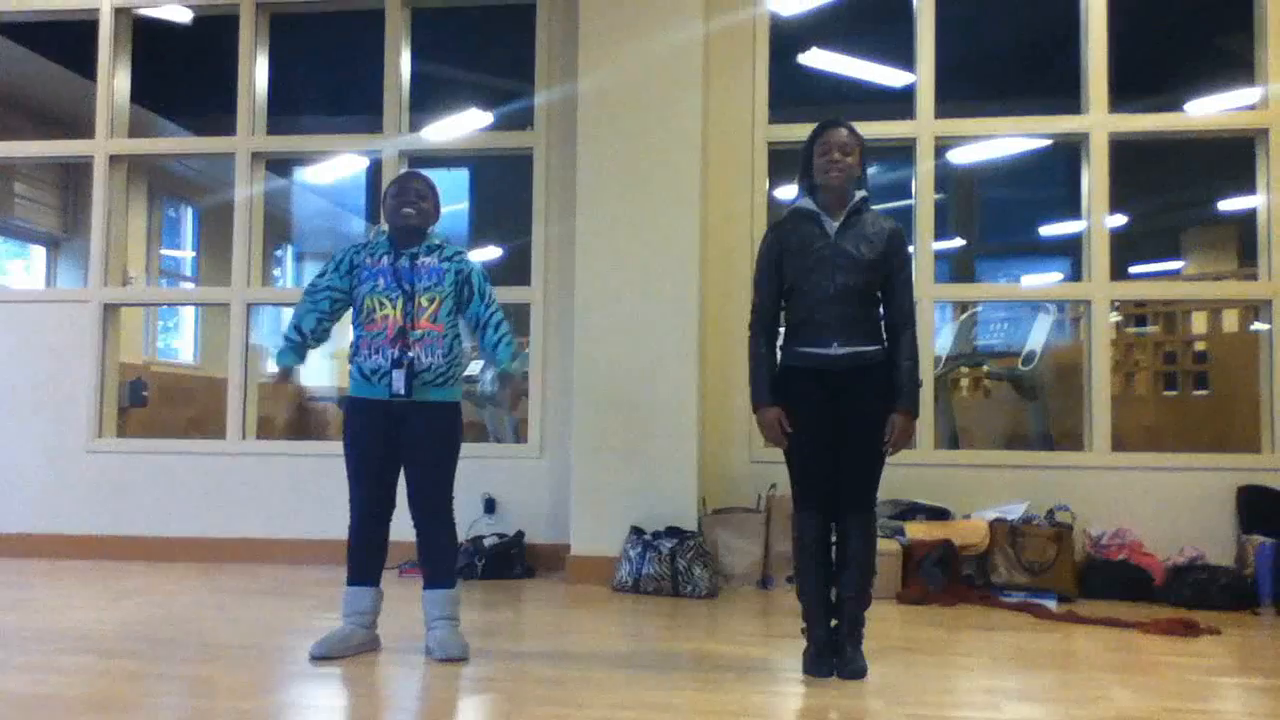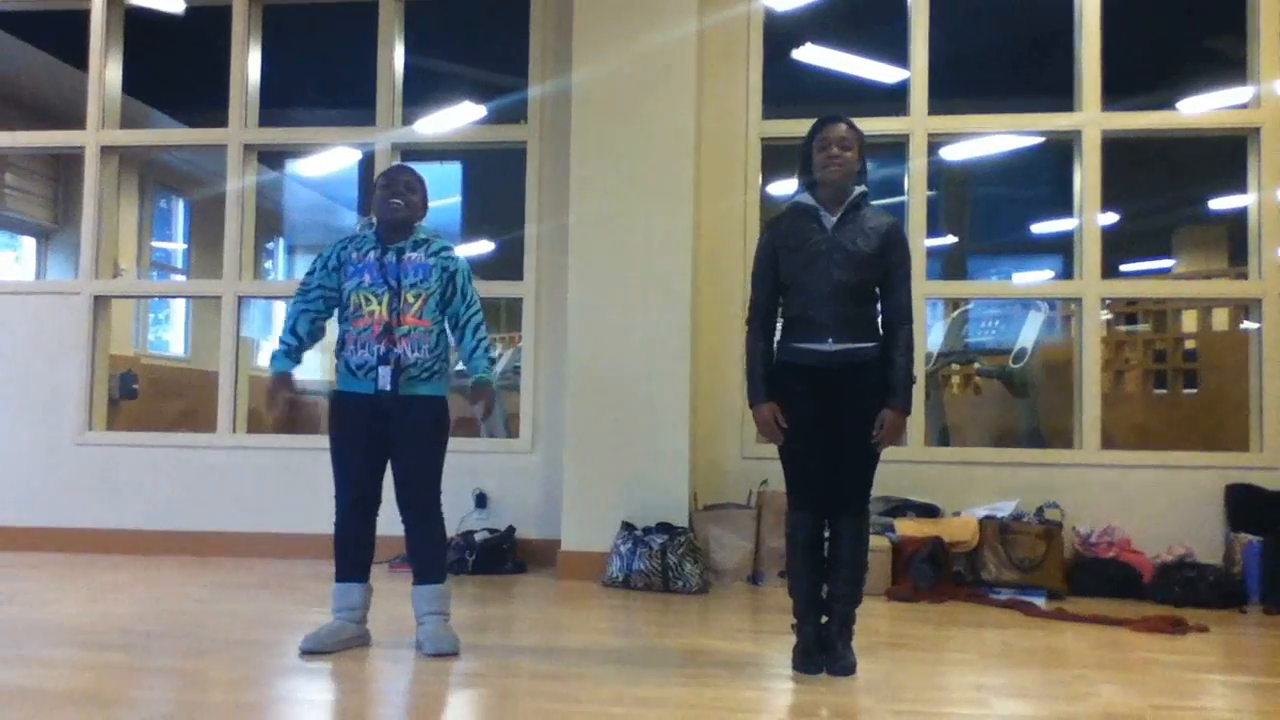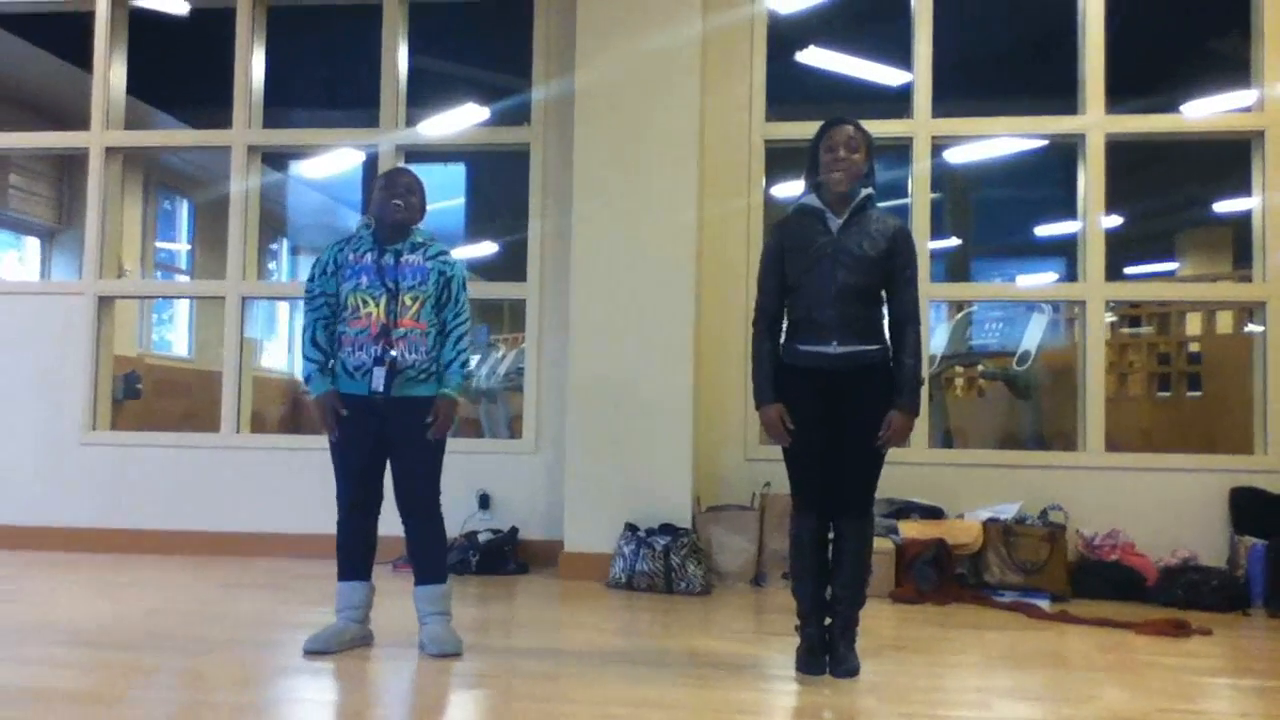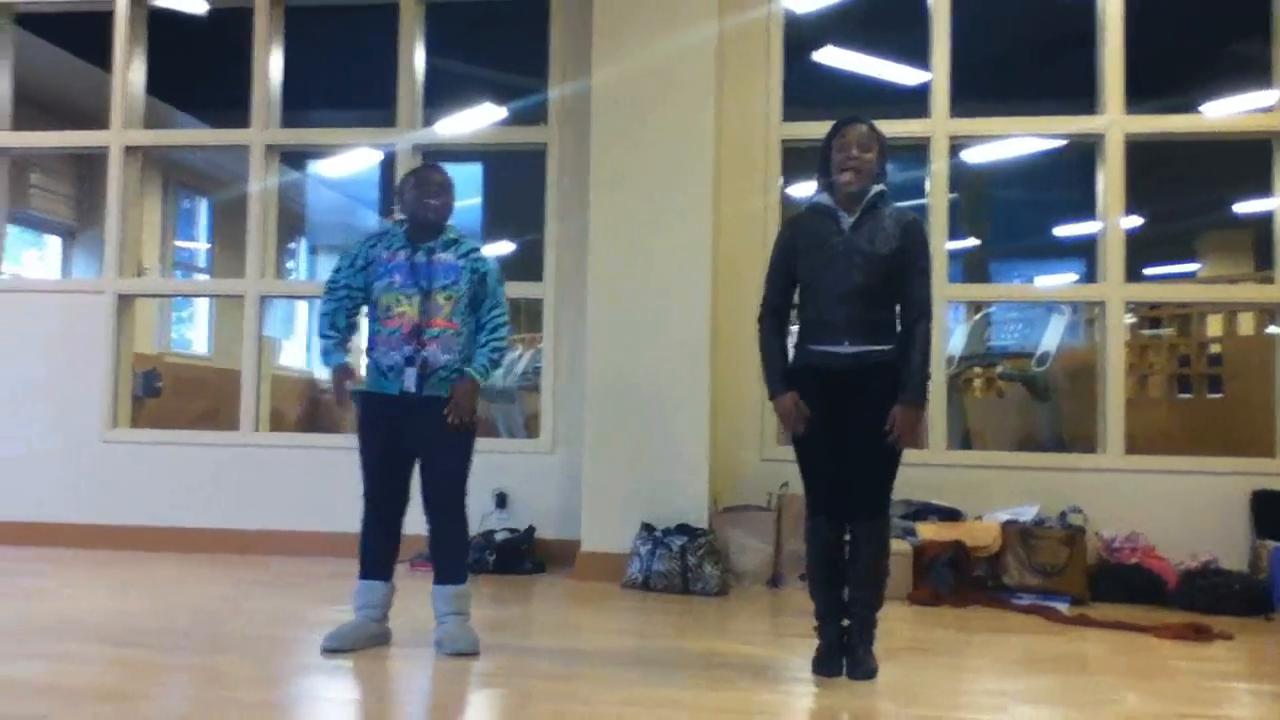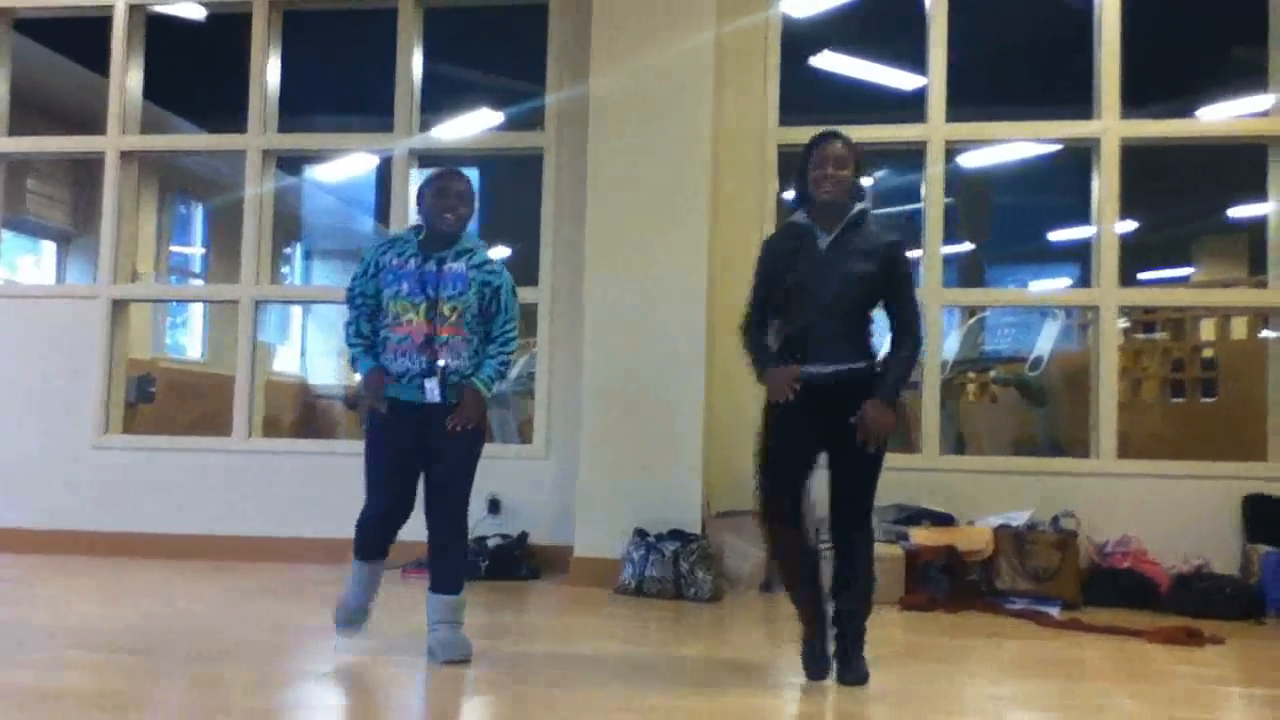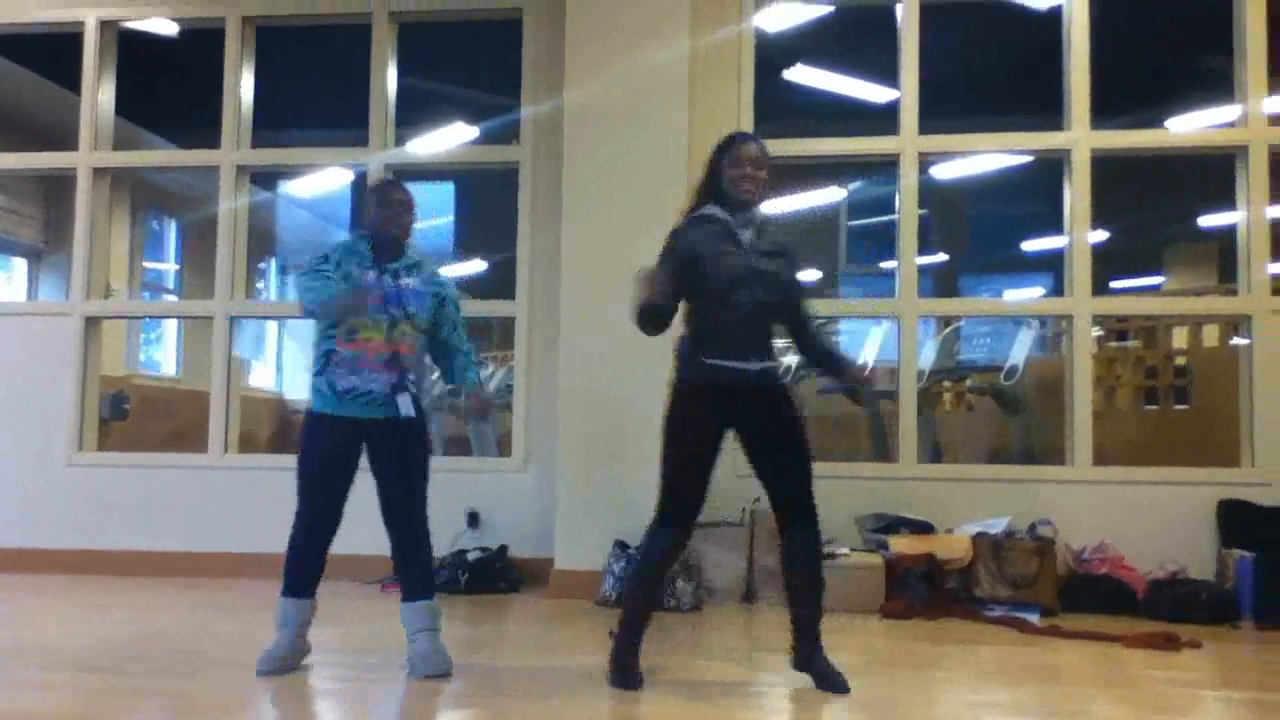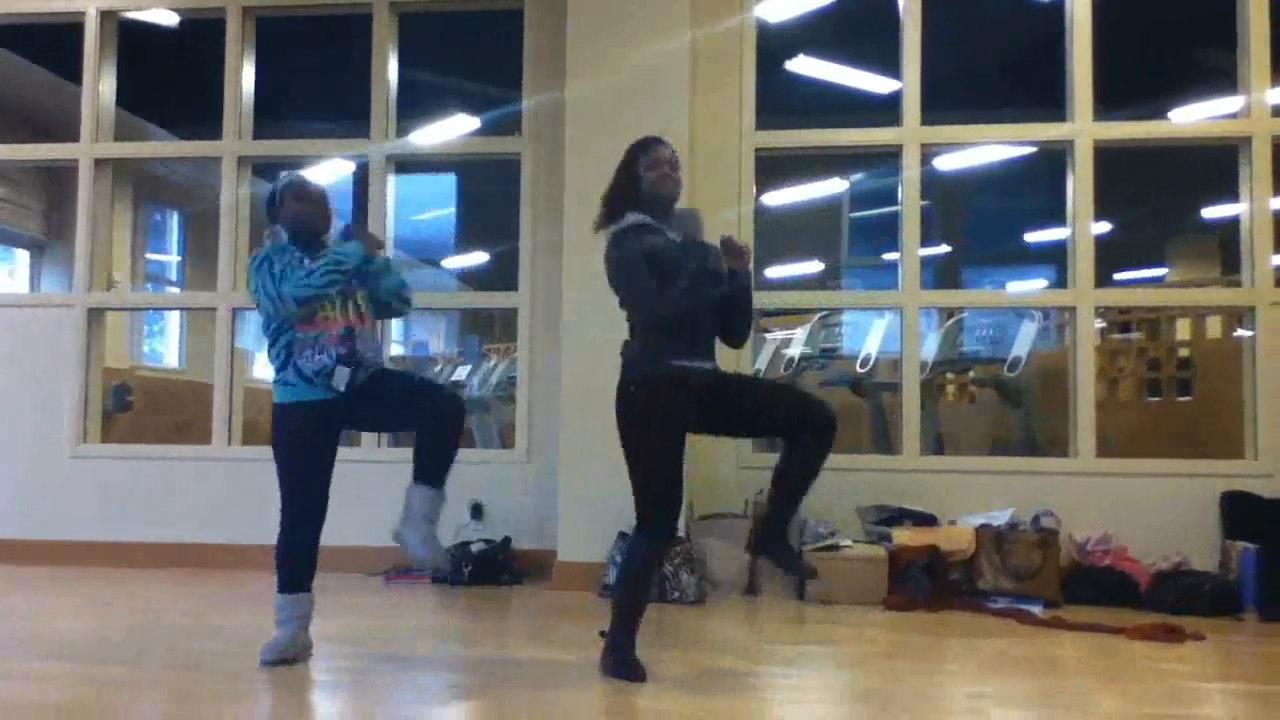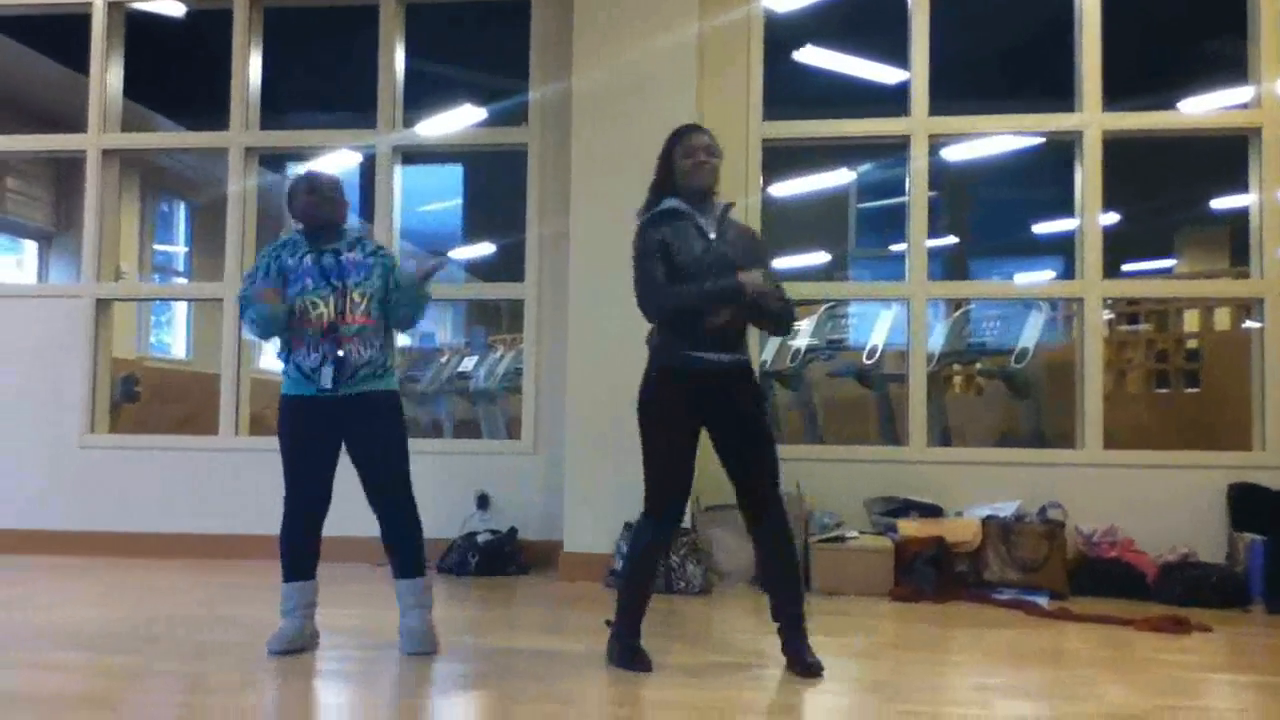
dt=0.4s
person 1, frame 1
left shoulder: (885, 233)
right shoulder: (783, 233)
left elbow: (902, 323)
right elbow: (763, 323)
left wrist: (906, 403)
right wrist: (764, 399)
left hip: (866, 382)
right hip: (803, 382)
left knee: (857, 510)
right knee: (811, 510)
left ankle: (850, 637)
right ankle: (817, 635)
person 1, frame 2
left shoulder: (884, 229)
right shoulder: (782, 228)
left elbow: (899, 320)
right elbow: (761, 317)
left wrist: (899, 399)
right wrist: (760, 394)
left hip: (861, 379)
right hip: (798, 378)
left knee: (850, 506)
right knee: (804, 506)
left ankle: (840, 634)
right ankle: (807, 632)
person 1, frame 3
left shoulder: (890, 232)
right shoulder: (787, 230)
left elbow: (906, 322)
right elbow: (766, 319)
left wrist: (906, 401)
right wrist: (765, 395)
left hip: (866, 381)
right hip: (802, 380)
left knee: (854, 509)
right knee: (809, 508)
left ankle: (844, 635)
right ankle: (810, 633)
person 1, frame 4
left shoulder: (904, 227)
right shoulder: (800, 228)
left elbow: (917, 317)
right elbow: (773, 314)
left wrist: (912, 396)
right wrist: (780, 386)
left hip: (878, 380)
right hip: (815, 380)
left knee: (869, 510)
right knee: (824, 509)
left ankle: (860, 637)
right ankle: (829, 635)
person 1, frame 5
left shoulder: (881, 247)
right shoulder: (781, 244)
left elbow: (907, 332)
right elbow: (755, 324)
left wrist: (886, 397)
right wrist: (768, 368)
left hip: (857, 395)
right hip: (795, 393)
left knee: (851, 521)
right knee: (778, 512)
left ankle: (850, 643)
right ankle: (813, 625)
person 1, frame 6
left shoulder: (775, 250)
right shoulder: (692, 237)
left elbow: (799, 329)
right elbow: (655, 322)
left wrist: (846, 371)
right wrist: (650, 301)
left hip: (763, 390)
right hip: (704, 390)
left knee: (799, 517)
right knee: (675, 518)
left ankle: (809, 648)
right ankle: (625, 645)
person 1, frame 7
left shoulder: (696, 246)
right shoulder: (626, 245)
left elbow: (735, 333)
right elbow: (654, 313)
left wrist: (738, 276)
right wrist: (709, 269)
left hip: (705, 384)
right hip: (651, 390)
left knee: (815, 420)
right knee: (658, 520)
left ankle: (771, 533)
right ankle: (618, 644)
person 1, frame 8
left shoulder: (743, 237)
right shoulder: (657, 231)
left elbow: (782, 319)
right elbow: (655, 304)
left wrist: (749, 302)
right wrist: (731, 288)
left hip: (734, 379)
right hip: (674, 382)
left knee: (765, 505)
right knee: (664, 510)
left ankle: (793, 637)
right ankle: (624, 633)
person 2, frame 1
left shoulder: (457, 264)
right shoulder: (356, 259)
left elbow: (487, 316)
right elbow: (317, 306)
left wrist: (506, 365)
right wrist: (289, 357)
left hip: (434, 405)
right hip: (369, 404)
left knee: (434, 512)
right knee: (367, 511)
left ankle: (442, 624)
right ankle: (359, 623)
person 2, frame 2
left shoulder: (444, 260)
right shoulder: (342, 255)
left elbow: (468, 319)
right elbow: (309, 309)
left wrist: (481, 374)
right wrist: (283, 363)
left hip: (421, 400)
right hip: (355, 398)
left knee: (421, 506)
right knee: (353, 505)
left ankle: (433, 619)
right ankle: (348, 617)
person 2, frame 3
left shoulder: (441, 262)
right shoulder: (339, 256)
left elbow: (458, 330)
right elbow: (317, 322)
left wrist: (450, 391)
right wrist: (319, 384)
left hip: (417, 400)
right hip: (353, 400)
left knee: (421, 506)
right knee: (355, 506)
left ankle: (435, 619)
right ankle: (352, 618)
person 2, frame 4
left shoulder: (473, 260)
right shoulder: (372, 251)
left elbow: (494, 323)
right elbow: (337, 304)
left wrist: (474, 377)
right wrist: (336, 358)
left hip: (447, 399)
right hip: (384, 397)
left knee: (445, 505)
right knee: (381, 505)
left ankle: (452, 617)
right ankle: (370, 616)
person 2, frame 5
left shoulder: (488, 270)
right shoulder: (385, 256)
left elbow: (504, 337)
right elbow: (359, 315)
left wrist: (480, 386)
right wrist: (368, 368)
left hip: (457, 406)
right hip: (395, 402)
left knee: (448, 513)
right knee: (386, 504)
left ankle: (445, 624)
right ankle: (361, 583)
person 2, frame 6
left shoulder: (429, 282)
right shoulder: (333, 263)
left elbow: (451, 347)
right elbow: (317, 294)
left wrist: (470, 385)
right wrist: (344, 300)
left hip: (400, 418)
right hip: (334, 417)
left knee: (408, 525)
right knee: (314, 523)
left ankle: (423, 637)
right ankle: (291, 635)
person 2, frame 7
left shoulder: (352, 255)
right shoulder: (269, 263)
left elbow: (397, 301)
right elbow: (294, 298)
left wrist: (362, 255)
right wrist: (353, 255)
left hip: (365, 384)
right hip: (302, 400)
left knee: (445, 408)
right knee: (301, 512)
left ankle: (417, 520)
right ankle: (292, 628)
person 2, frame 8
left shoulder: (373, 254)
right shoulder: (278, 258)
left elbow: (404, 317)
right elbow: (258, 321)
left wrist: (414, 289)
right wrist: (269, 309)
left hip: (372, 392)
right hip: (305, 397)
left knee: (394, 499)
right knee: (304, 505)
left ankle: (416, 613)
right ankle: (298, 618)
